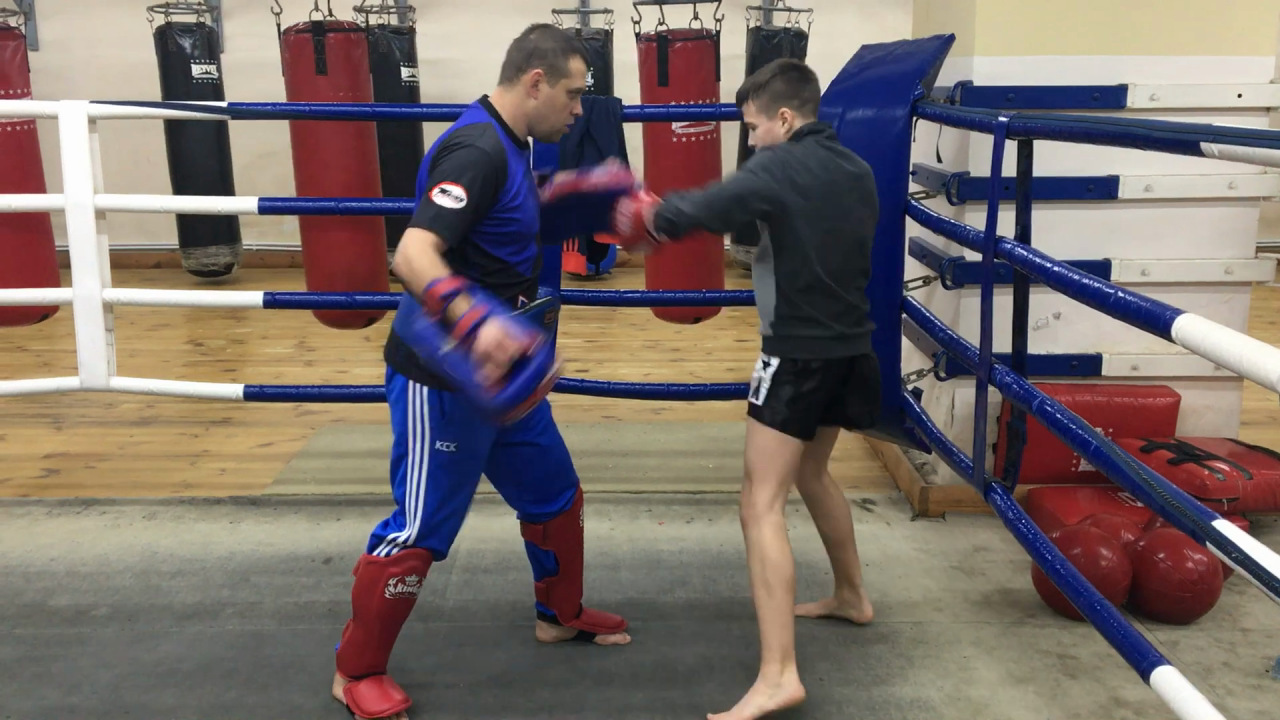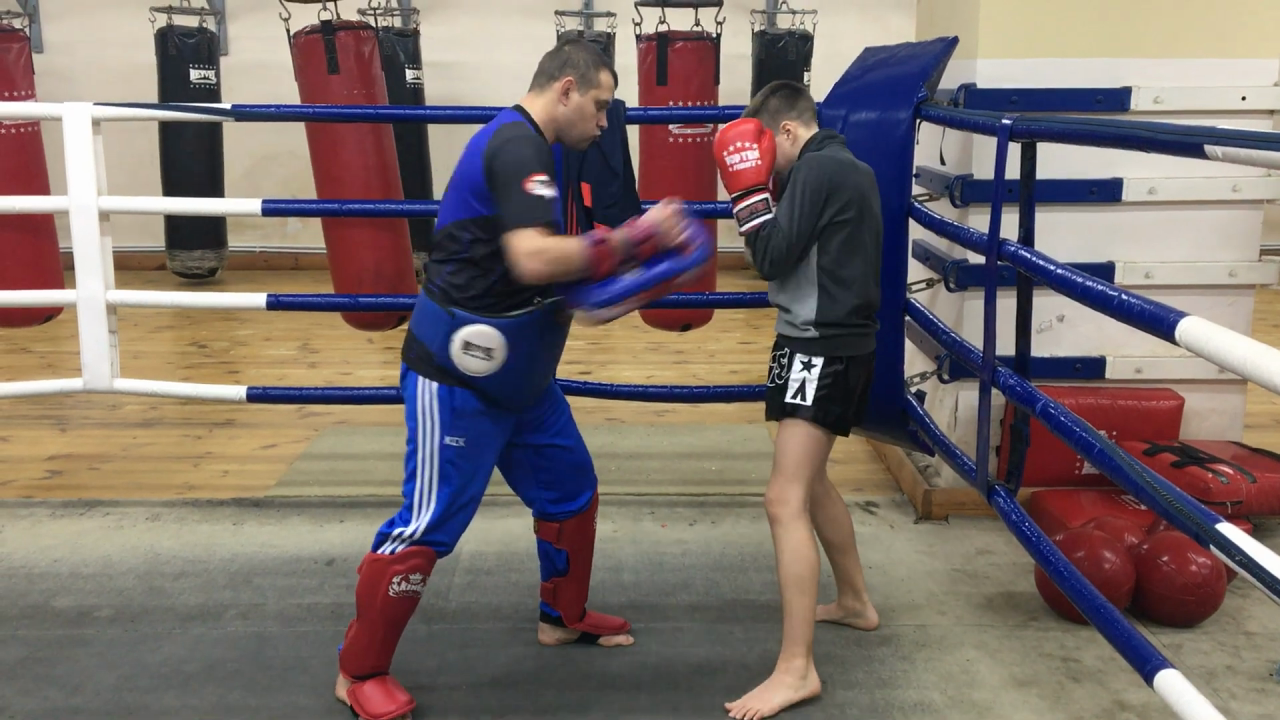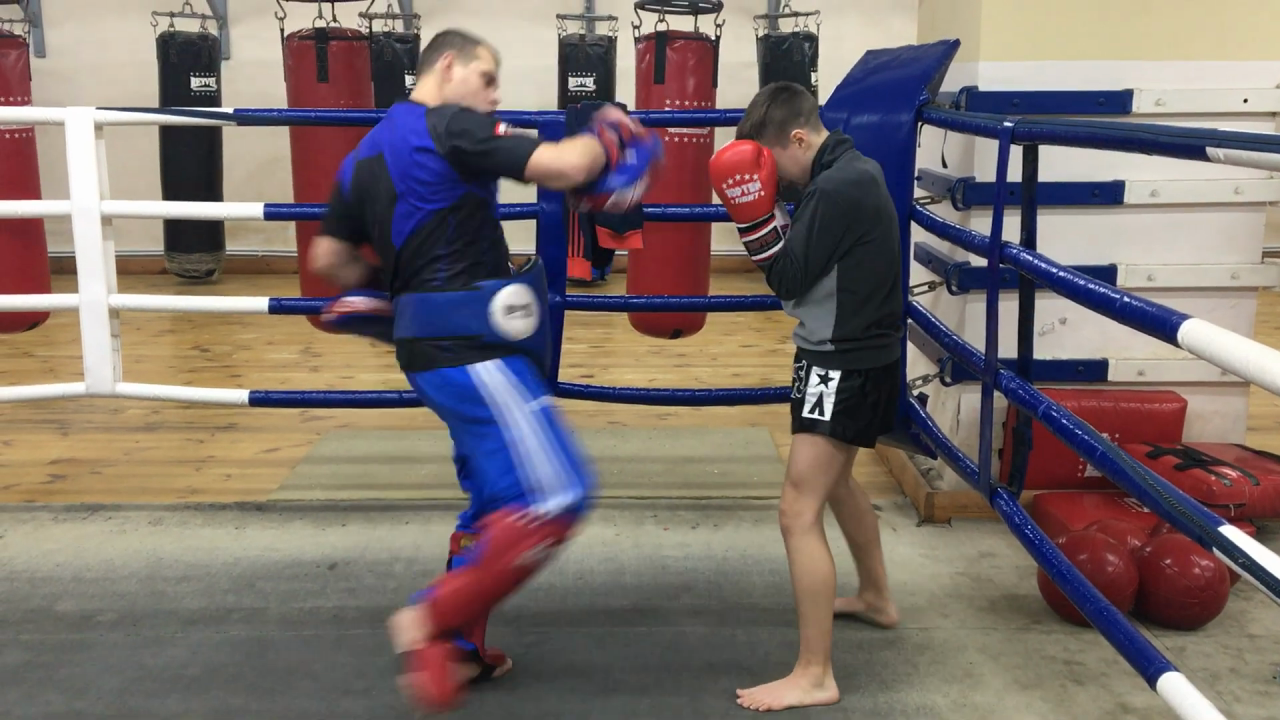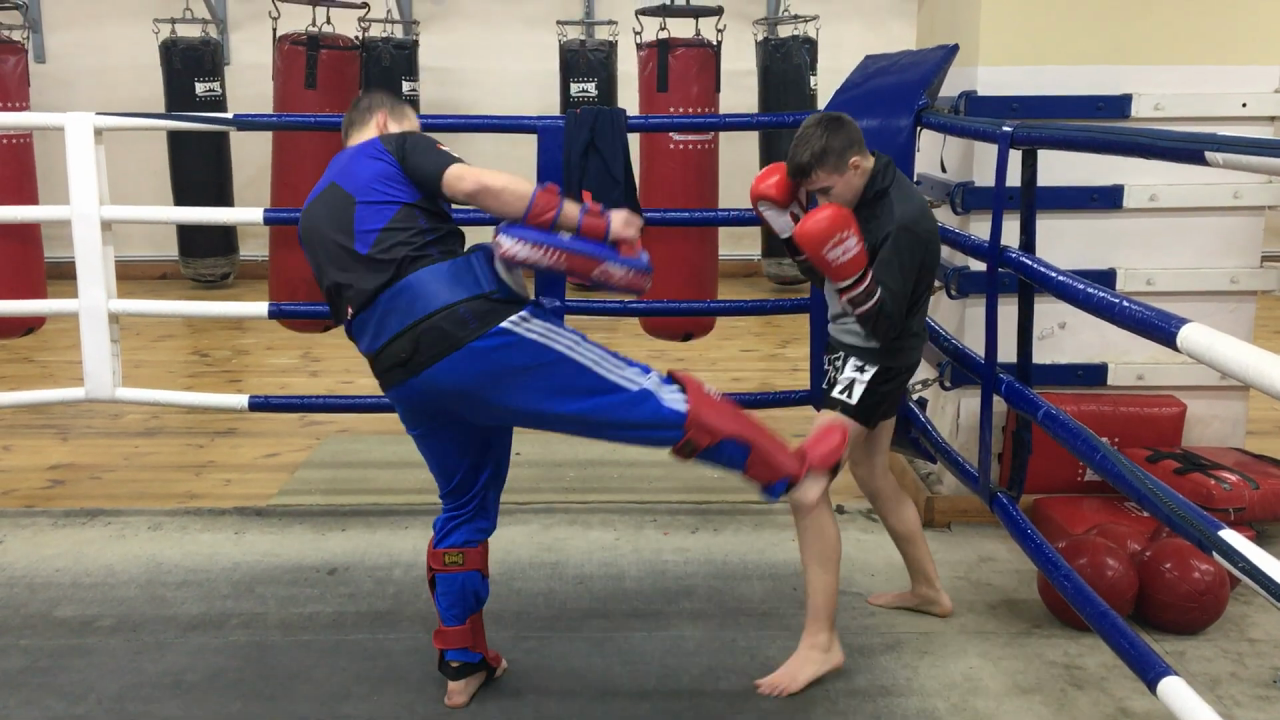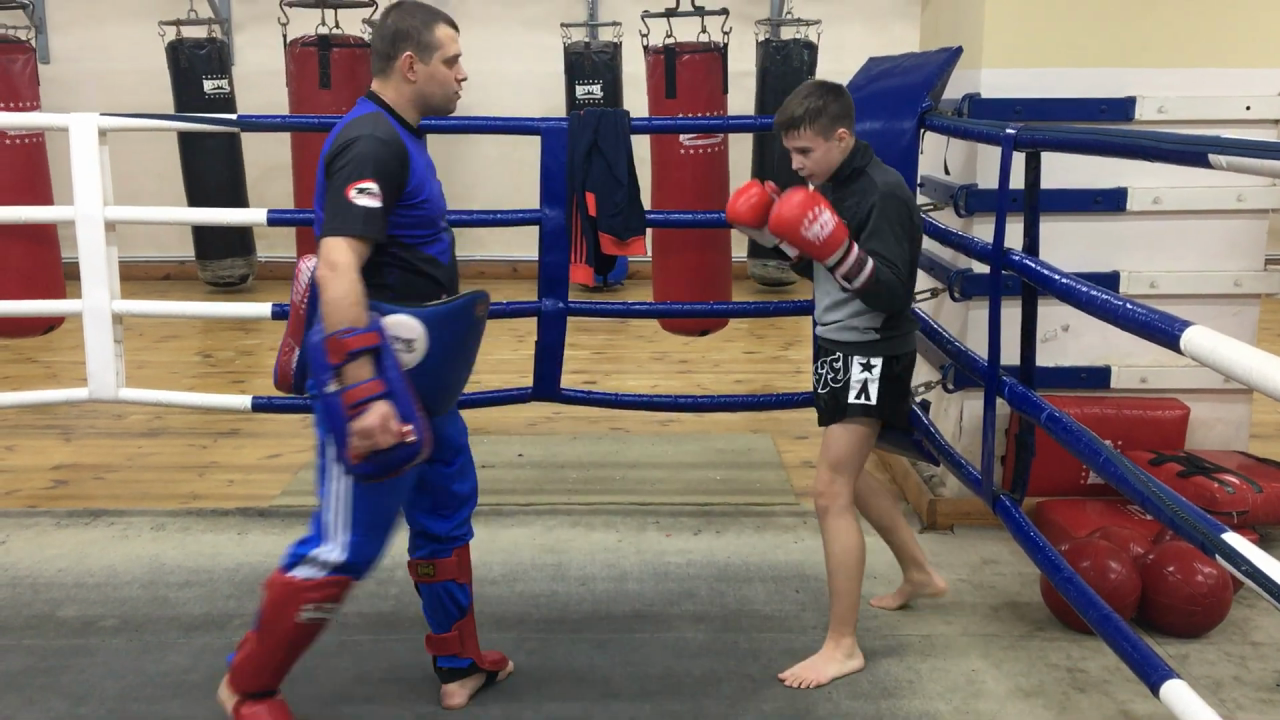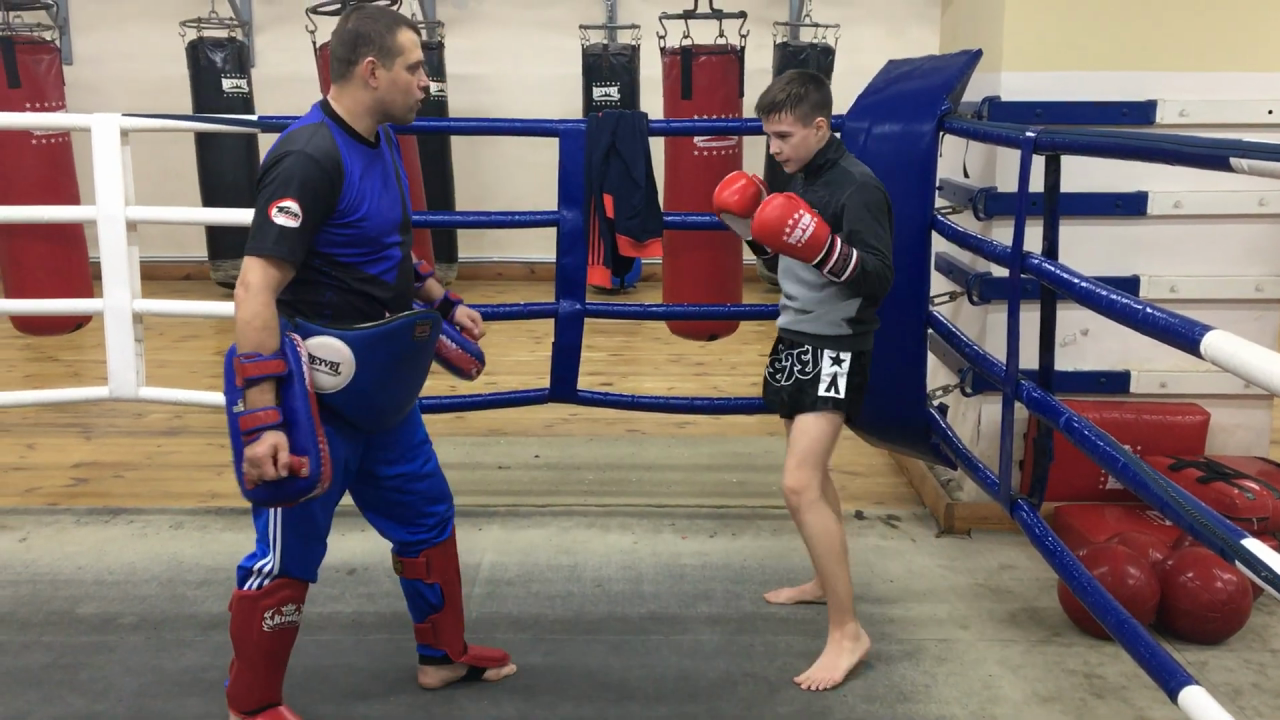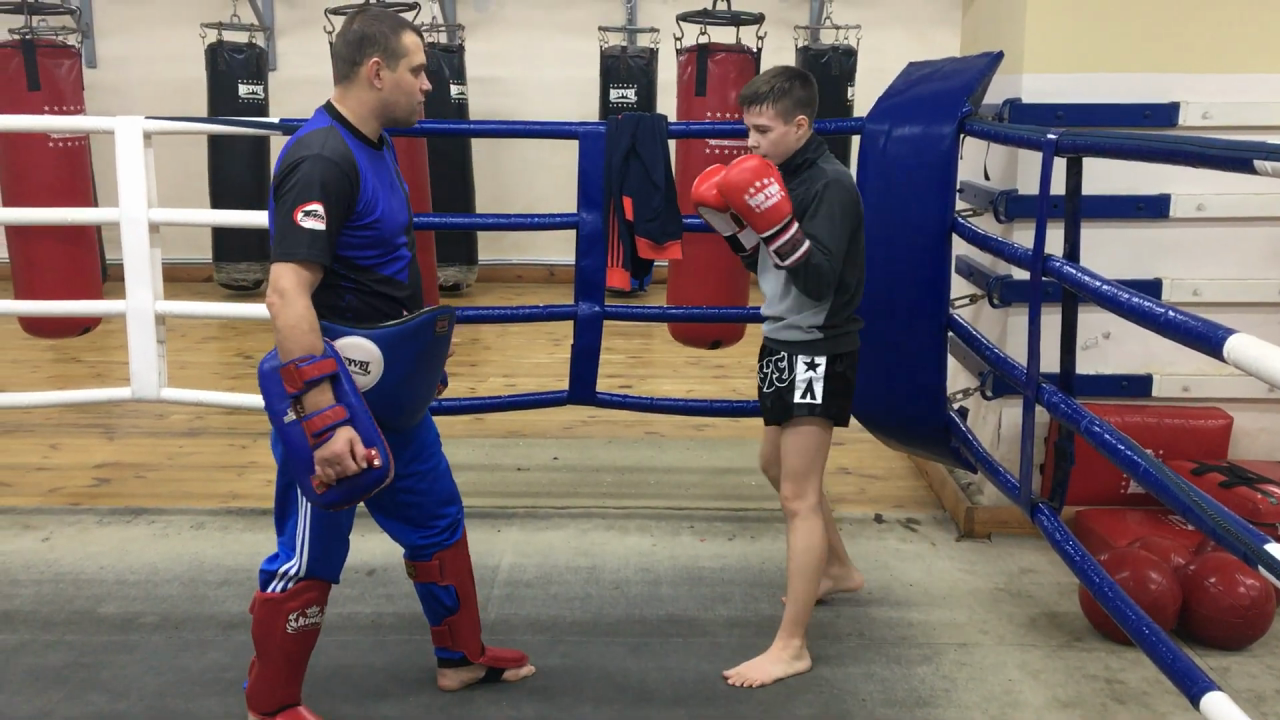
dt=0.5s
person 1, frame 1
left shoulder: (504, 143)
right shoulder: (476, 151)
right elbow: (414, 257)
right wrist: (478, 323)
left hip: (492, 369)
right hip: (445, 371)
left knee: (552, 490)
right knee: (422, 526)
left ankle: (561, 614)
person 1, frame 2
left shoulder: (514, 145)
right shoulder: (517, 148)
right elbow: (534, 259)
left wrist: (623, 245)
right wrist: (637, 237)
left hip: (514, 370)
right hip: (457, 370)
left knee: (570, 487)
right knee: (427, 525)
left ankle: (564, 615)
person 1, frame 3
left shoulder: (366, 153)
right shoulder: (447, 126)
left elbow: (329, 256)
right elbow: (561, 168)
right wrist: (612, 130)
left hip: (434, 347)
right hip: (473, 343)
left knee: (499, 494)
right knee: (552, 498)
left ankle: (458, 648)
right ankle: (429, 627)
person 1, frame 4
left shoulder: (313, 218)
right shoulder: (397, 151)
left elbow: (360, 319)
right elbow: (475, 186)
right wrist: (593, 221)
left hip: (410, 374)
right hip: (478, 332)
left knee: (465, 509)
right knee: (650, 397)
left ankle: (460, 663)
right ankle: (788, 472)
person 1, frame 5
left shoulder: (396, 132)
right shoulder: (372, 141)
right elbow: (338, 270)
right wrist: (365, 393)
right hip: (376, 371)
left knee: (446, 511)
right knee: (346, 546)
person 1, frame 6
left shoulder: (382, 142)
right shoulder: (309, 157)
right elbow: (256, 291)
left wrist: (445, 303)
right wrist: (263, 421)
left hip: (380, 386)
right hip: (318, 393)
left knee: (426, 515)
right knee: (287, 554)
left ankle: (443, 654)
person 1, frame 7
left shoulder: (373, 145)
right shoulder: (322, 160)
right elbow: (288, 296)
right wrist: (326, 421)
right hip: (334, 391)
left knee: (436, 519)
right knee: (309, 557)
left ankle: (461, 655)
person 2, frame 1
left shoulder: (782, 167)
right shoulder: (858, 172)
left elbow: (704, 209)
left wrist: (639, 213)
left hip: (800, 356)
right hip: (851, 350)
left knee: (760, 505)
right knee: (810, 473)
right ankle: (852, 595)
person 2, frame 2
left shoulder: (819, 168)
right shoulder: (845, 168)
left elbow: (773, 259)
left wrist: (748, 188)
right wrist: (760, 190)
left hip: (822, 350)
right hip: (831, 345)
left knee: (785, 501)
right knee: (810, 481)
left ankle: (796, 668)
right ankle: (854, 602)
person 2, frame 3
left shoulder: (836, 189)
right shoulder: (853, 170)
left elbow: (792, 280)
right elbow: (814, 258)
left wrist: (753, 212)
right wrist: (764, 208)
left hip: (844, 366)
right hip: (862, 355)
left knee: (799, 512)
right knee: (835, 481)
left ankle: (814, 676)
right ankle: (874, 597)
person 2, frame 4
left shoulder: (903, 219)
right shoulder: (865, 193)
left elbow: (881, 321)
right elbow: (825, 272)
left wrist: (846, 268)
right wrist: (790, 222)
left hip: (873, 361)
right hip: (862, 356)
left knee: (808, 486)
right knee: (872, 473)
left ankle: (819, 642)
right ankle: (928, 589)
person 2, frame 5
left shoulder: (883, 193)
right shoulder: (833, 187)
left elbow: (885, 292)
left wrist: (833, 242)
right wrist: (776, 236)
left hip: (872, 356)
right hip: (840, 349)
left knee: (832, 493)
right knee: (850, 479)
left ankle: (842, 645)
right ankle: (919, 574)
person 2, frame 6
left shoulder: (857, 185)
right shoulder: (801, 179)
left elbow: (877, 278)
left wrist: (818, 244)
right wrist: (755, 229)
left hip: (835, 351)
right hip: (797, 339)
left knee: (800, 485)
right knee: (807, 472)
left ankle: (846, 632)
right ankle: (828, 580)
person 2, frame 7
left shoulder: (831, 183)
right shoulder: (786, 177)
left elbow: (817, 279)
left wrist: (773, 218)
right wrist: (732, 224)
left hip: (818, 353)
right hip: (786, 346)
left knee: (798, 497)
right knee: (778, 468)
left ankle: (791, 646)
right ankle: (838, 569)
